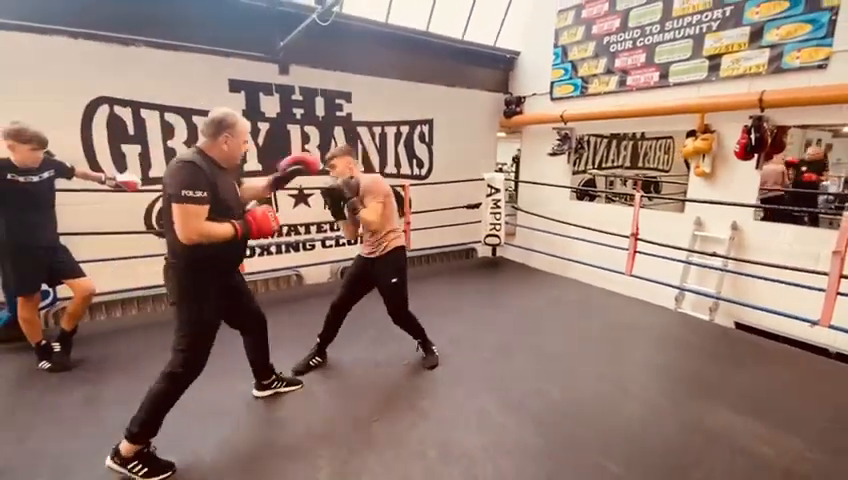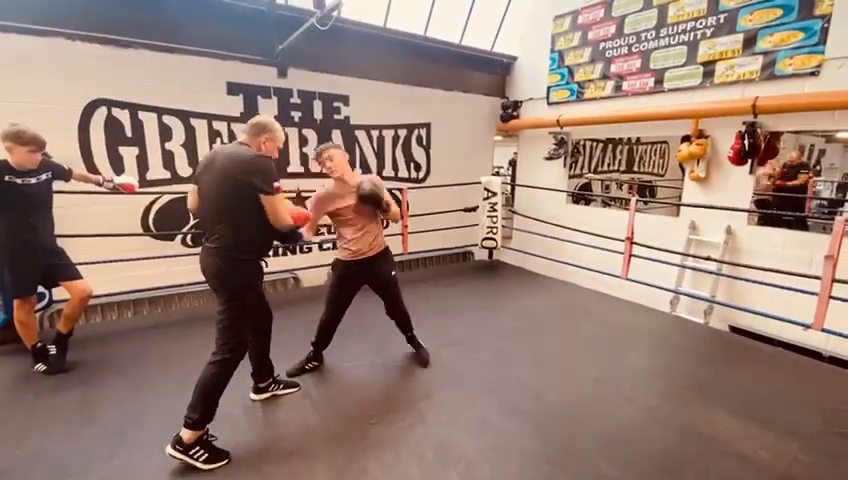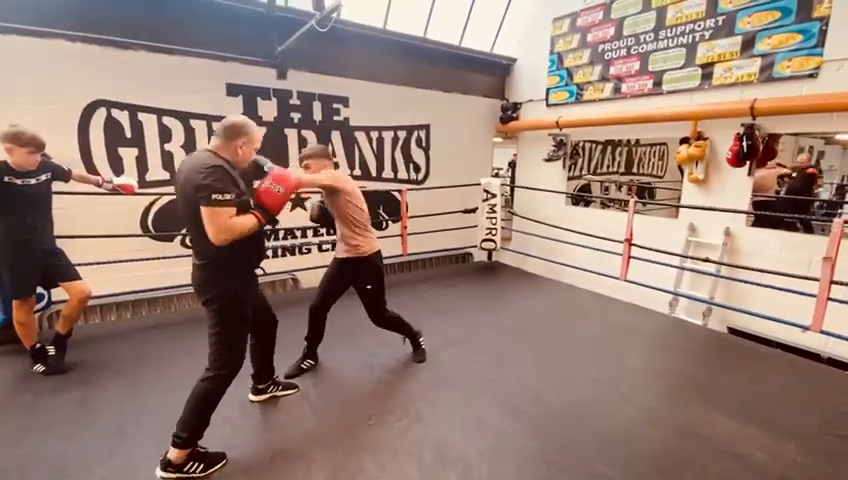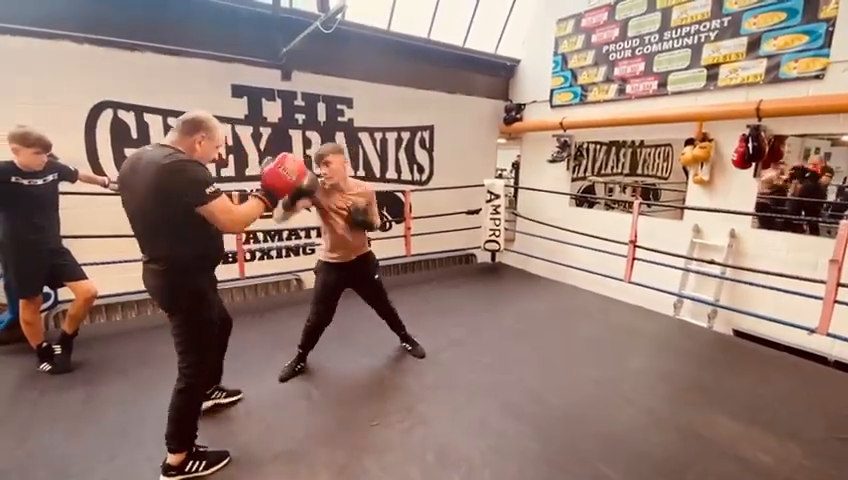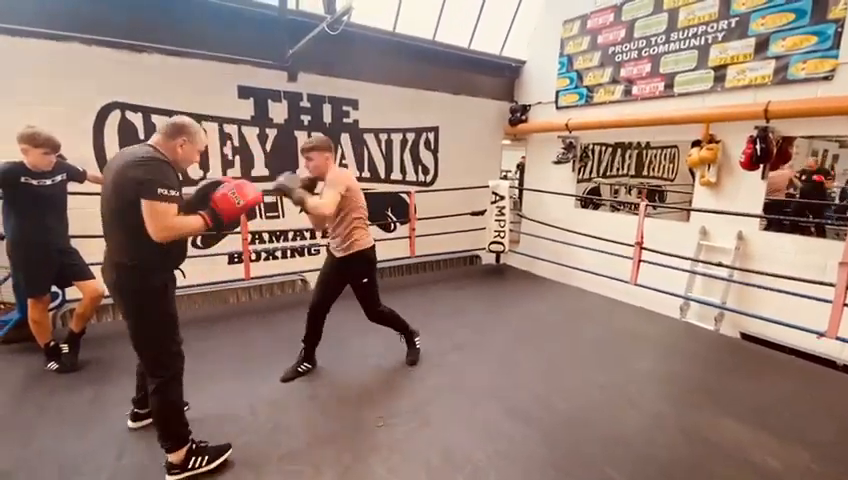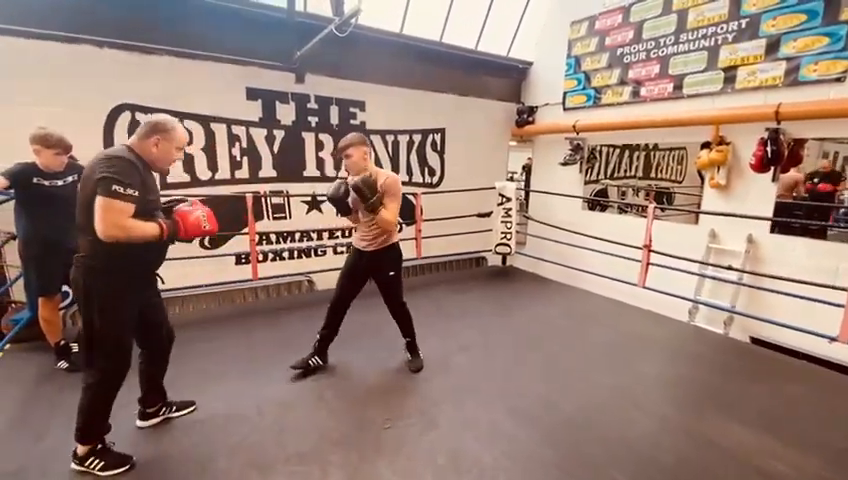
dt=0.4s
person 1, frame 1
left shoulder: (218, 166)
right shoulder: (190, 169)
left elbow: (246, 194)
right elbow: (190, 231)
left wrist: (282, 176)
right wrist: (244, 227)
left hip: (222, 271)
right hip: (195, 278)
left knee: (254, 322)
right knee: (187, 362)
left ankle: (266, 380)
right ankle: (130, 449)
person 1, frame 2
left shoulder: (214, 158)
right shoulder: (257, 163)
left elbow: (194, 205)
right elbow: (280, 219)
right wrist: (295, 216)
left hip: (221, 256)
right hip: (236, 263)
left knee: (260, 318)
right knee: (230, 347)
left ankle: (263, 381)
right ankle: (189, 437)
person 1, frame 3
left shoulder: (195, 162)
right shoulder: (216, 173)
right elbow: (221, 232)
left wrist: (249, 192)
right wrist: (264, 212)
left hip: (225, 271)
right hip: (225, 276)
left knee: (265, 322)
right knee: (224, 363)
left ankle: (264, 383)
person 1, frame 4
left shoulder: (135, 162)
right shoulder: (183, 169)
right elbow: (232, 221)
right wrist: (268, 196)
left hip: (163, 270)
right hip: (185, 278)
left knee: (219, 324)
right knee: (196, 364)
left ankle: (208, 391)
person 1, frame 5
left shoulder: (131, 157)
right shoulder: (153, 166)
right elbow: (163, 229)
left wrist: (199, 199)
right wrist: (213, 215)
left hip: (130, 270)
right hip: (142, 277)
left knee: (152, 345)
right knee: (166, 358)
left ankle: (144, 408)
person 1, frame 6
left shoulder: (134, 166)
right shoulder: (119, 167)
right elbow: (110, 228)
left wrist: (171, 215)
right wrist: (170, 228)
left hip: (134, 276)
right hip: (105, 281)
left knee: (160, 337)
right knee: (109, 364)
left ankle: (153, 405)
right ankle: (86, 448)
person 2, frame 1
left shoulder: (50, 165)
left elbow: (79, 172)
left wrist: (109, 179)
left hip: (51, 245)
left knee: (86, 289)
right knee: (28, 301)
left ankle: (62, 343)
right ankle: (44, 352)
person 2, frame 2
left shoulder: (47, 167)
left elbow: (75, 174)
left wrist: (105, 182)
left hip: (48, 247)
left knee: (83, 291)
right knee: (24, 303)
left ankle: (58, 345)
right ankle: (39, 354)
person 2, frame 3
left shoulder: (46, 167)
left elbow: (74, 175)
left wrist: (104, 182)
left hip: (47, 247)
left knee: (82, 292)
right knee: (23, 304)
left ankle: (57, 345)
right ankle: (38, 355)
person 2, frame 4
left shoulder: (53, 168)
left elbow: (81, 175)
left wrist: (108, 182)
left hip: (53, 246)
left knee: (87, 291)
right knee: (30, 303)
left ankle: (63, 343)
right ankle: (44, 353)
person 2, frame 5
left shoulder: (62, 168)
left elbow: (89, 176)
left hip: (60, 246)
right hip: (27, 250)
left knee: (95, 291)
right knee: (39, 302)
left ankle: (71, 343)
right ankle: (51, 352)
person 2, frame 6
left shoulder: (73, 169)
right shoulder: (24, 172)
left hip: (71, 247)
right hip: (38, 250)
right knee: (49, 301)
left ankle: (80, 343)
right ankle: (61, 351)
person 3, frame 1
left shoulder: (373, 183)
right shoulder: (346, 190)
left elbow: (373, 223)
right elbow: (351, 234)
left wrist: (352, 200)
right wrist: (337, 208)
left hip: (390, 255)
right hip: (367, 256)
left knee: (398, 312)
right knee: (339, 305)
left ankle: (427, 346)
right ankle: (319, 352)
person 3, frame 2
left shoulder: (370, 182)
right shoulder: (324, 196)
left elbow: (396, 216)
right elbow: (307, 231)
left wrist: (380, 202)
left hip: (378, 256)
right hip: (347, 261)
left knee: (395, 307)
right knee: (331, 316)
left ankle: (414, 342)
right ankle: (315, 356)
person 3, frame 3
left shoulder: (333, 178)
right shoulder: (331, 187)
left elbow: (301, 180)
right wrist: (322, 213)
left hip: (365, 259)
right hip: (343, 259)
left knee: (378, 315)
right knee: (317, 307)
left ankle: (414, 338)
right ankle: (310, 355)
person 3, frame 4
left shoulder: (365, 190)
right shoulder: (317, 190)
left elbow: (375, 223)
right elbow: (280, 217)
left wrist: (367, 222)
right wrist: (291, 199)
left hip: (361, 260)
right hip: (331, 264)
left knee: (383, 306)
right knee: (319, 318)
left ankle: (405, 338)
right ankle: (300, 358)
person 3, frame 5
left shoulder: (339, 176)
right shoulder: (330, 181)
left elbow: (325, 211)
right elbow: (320, 225)
left wrist: (295, 192)
right wrist: (306, 196)
left hip: (360, 254)
right hip: (337, 255)
left knee: (373, 310)
right knee: (317, 307)
left ankle: (410, 336)
right ankle: (307, 358)
person 3, frame 6
left shoulder: (389, 180)
right shoulder: (353, 180)
left elbow: (390, 223)
left wrist: (371, 201)
right wrist: (342, 204)
left hip: (385, 252)
right hip: (359, 251)
left knee: (396, 304)
right knee: (338, 302)
left ankle: (413, 349)
right ankle: (319, 354)
